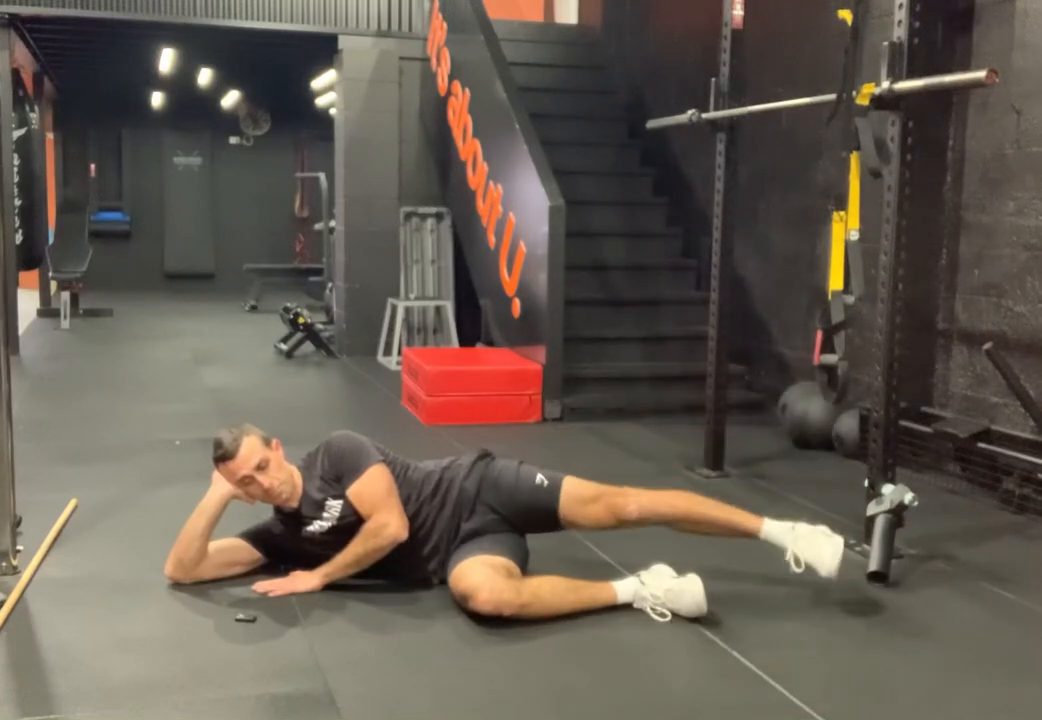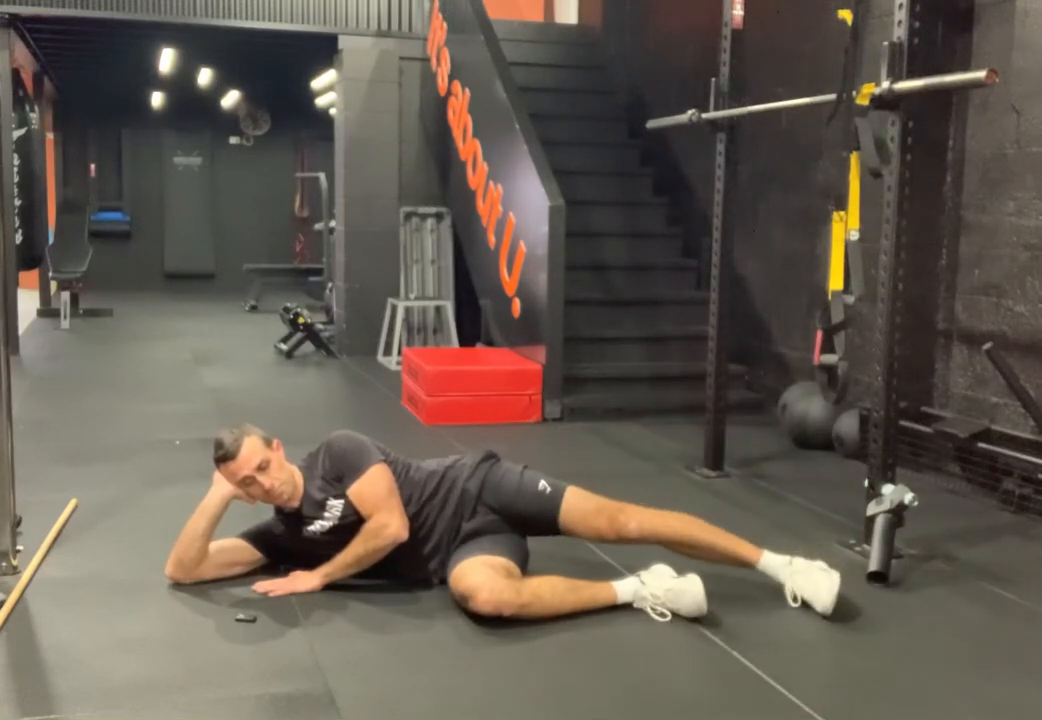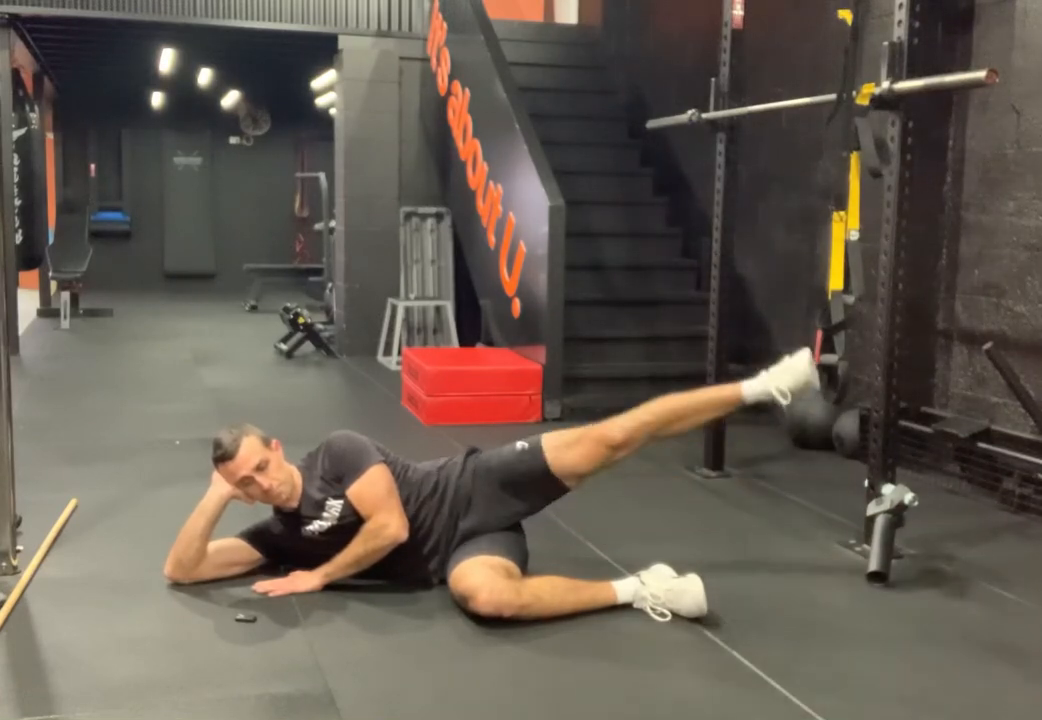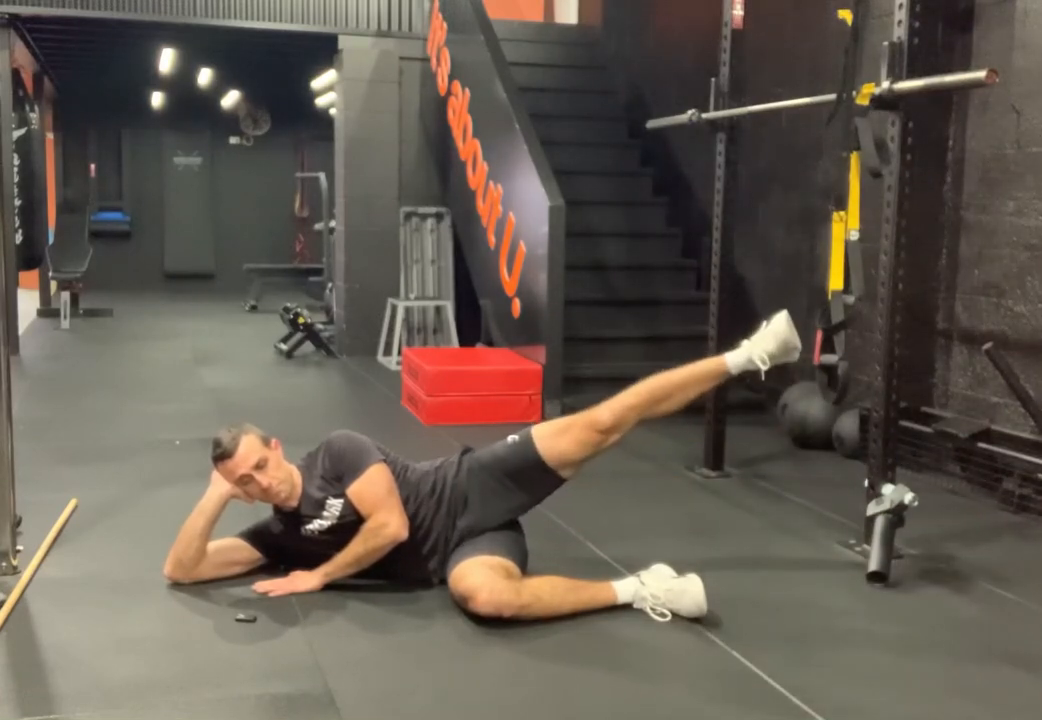
dt=0.7s
person 1, frame 1
left shoulder: (337, 452)
right shoulder: (279, 534)
left elbow: (390, 527)
right elbow: (182, 568)
left wrist: (319, 577)
right wrist: (215, 497)
left hip: (478, 491)
right hip: (457, 551)
left knee: (616, 504)
right knee: (483, 594)
left ankle: (780, 531)
right ankle: (635, 591)
person 1, frame 2
left shoulder: (340, 452)
right shoulder: (281, 533)
left elbow: (391, 526)
right elbow: (183, 569)
left wrist: (320, 577)
right wrist: (217, 496)
left hip: (478, 491)
right hip: (460, 551)
left knee: (615, 519)
right knee: (483, 594)
left ankle: (777, 563)
right ankle: (636, 591)
person 1, frame 3
left shoulder: (338, 452)
right shoulder: (279, 535)
left elbow: (392, 526)
right elbow: (181, 569)
left wrist: (318, 577)
right wrist: (215, 498)
left hip: (475, 490)
right hip: (460, 550)
left knee: (605, 441)
right knee: (484, 594)
left ankle: (763, 386)
right ankle: (636, 590)
person 1, frame 4
left shoulder: (338, 451)
right shoulder: (281, 534)
left elbow: (390, 525)
right elbow: (181, 569)
left wrist: (319, 577)
right wrist: (215, 493)
left hip: (470, 489)
right hip: (457, 551)
left knee: (597, 426)
right knee: (484, 595)
left ankle: (744, 357)
right ankle: (634, 589)
